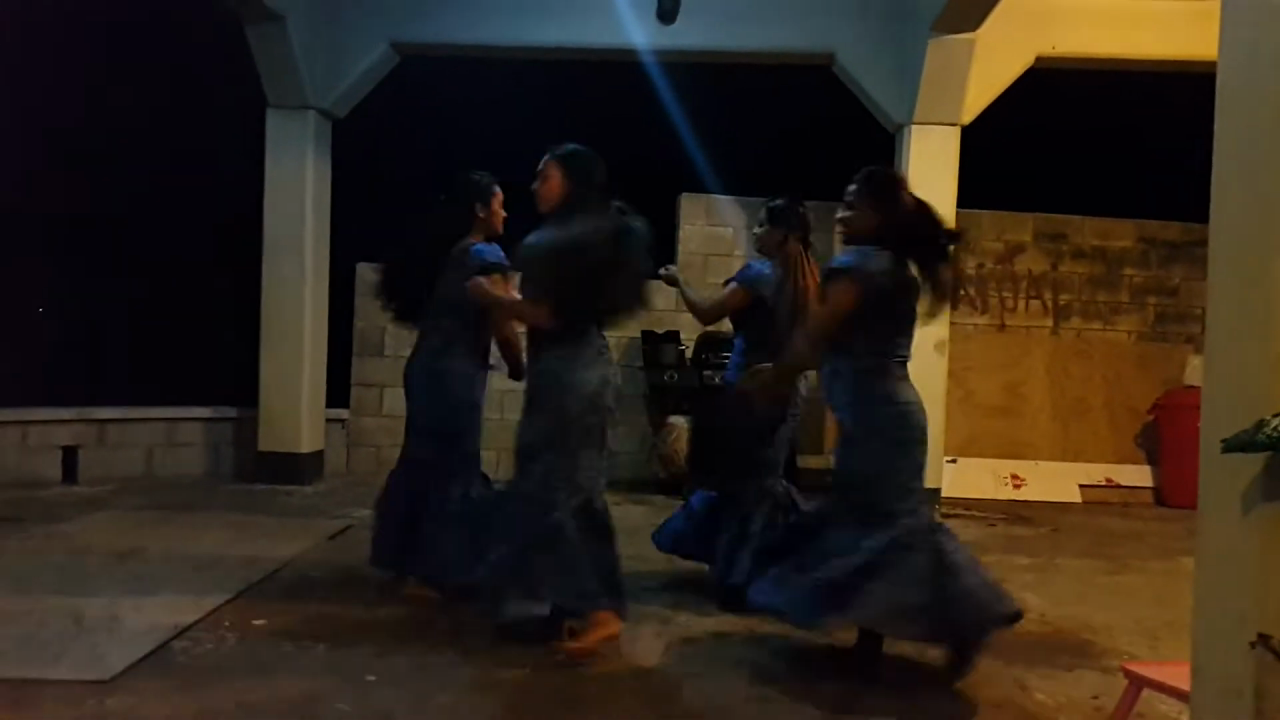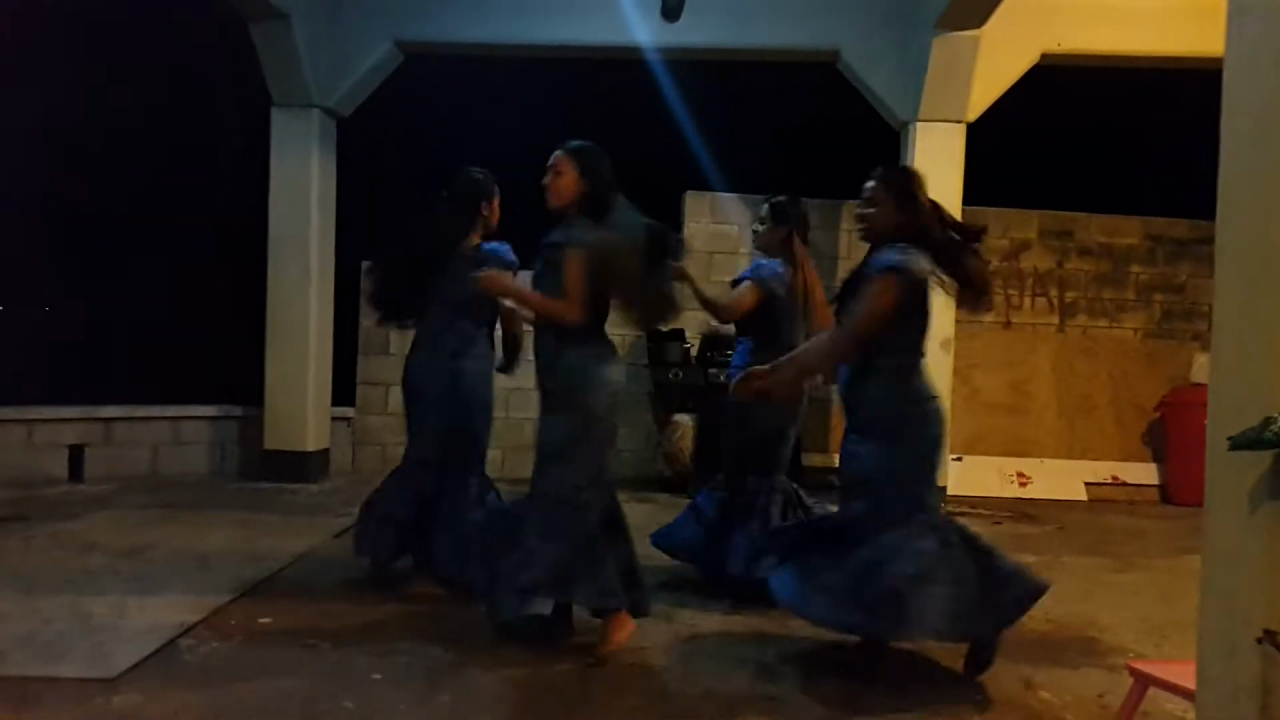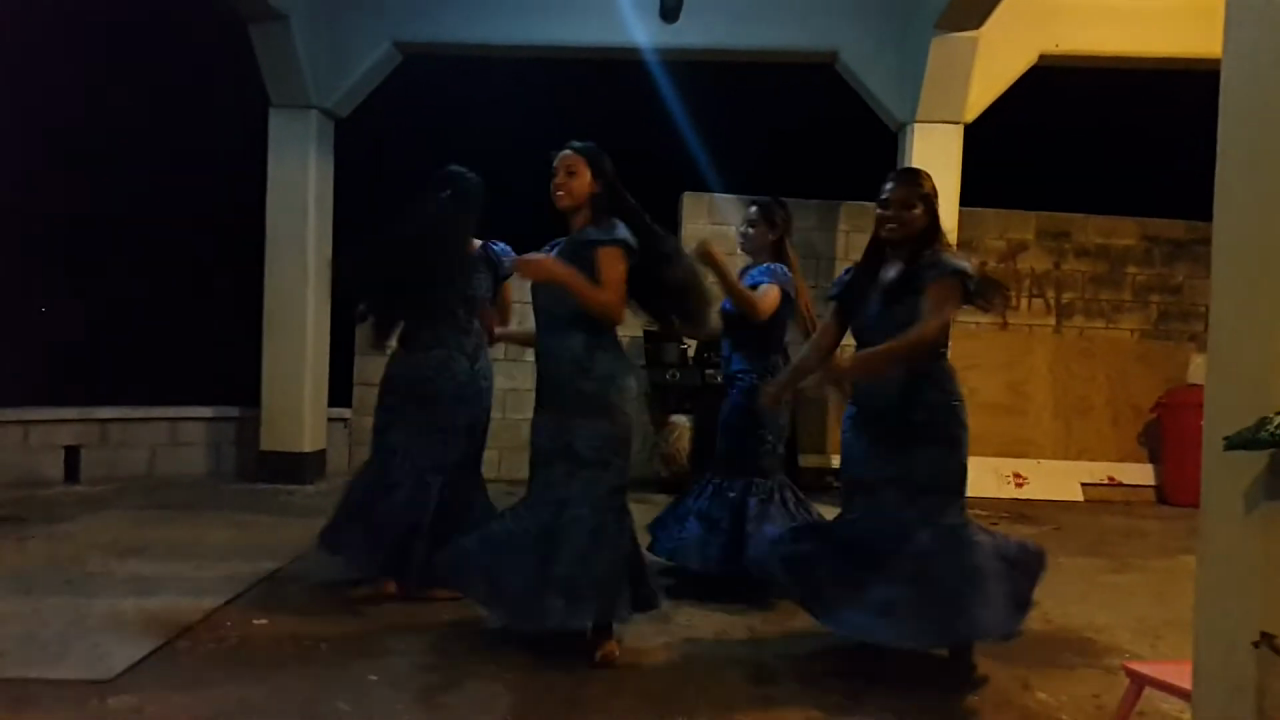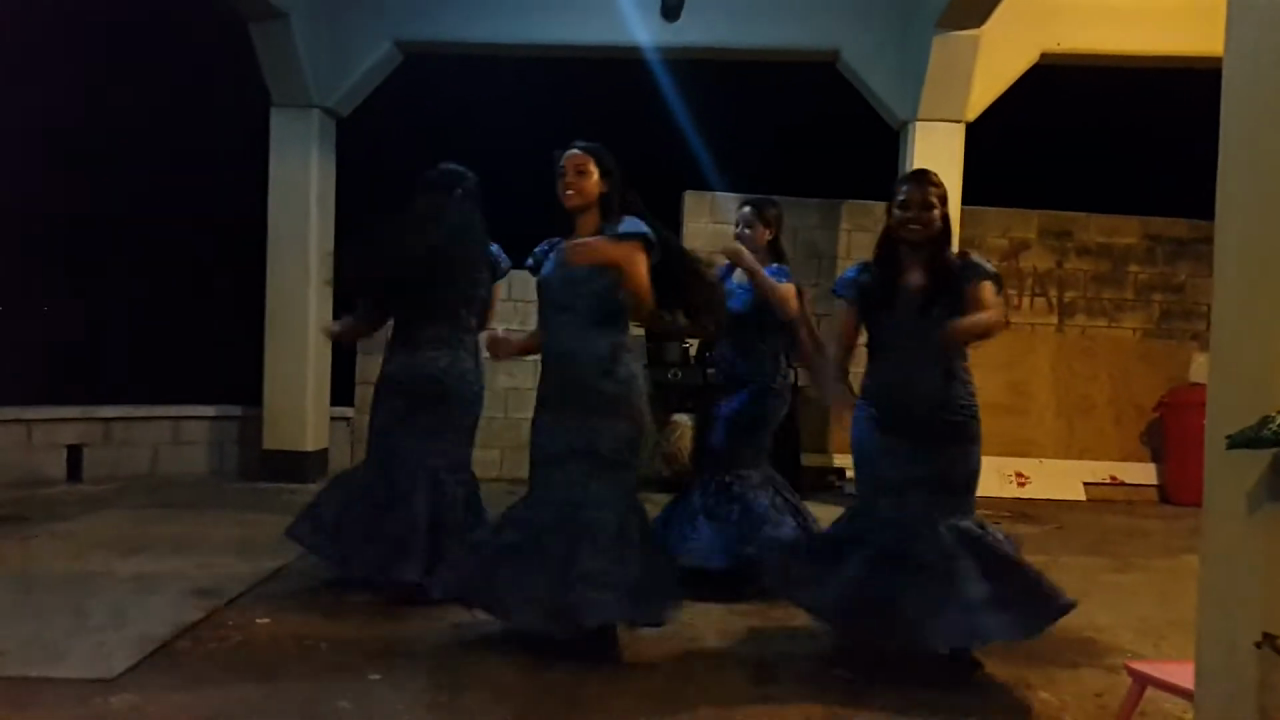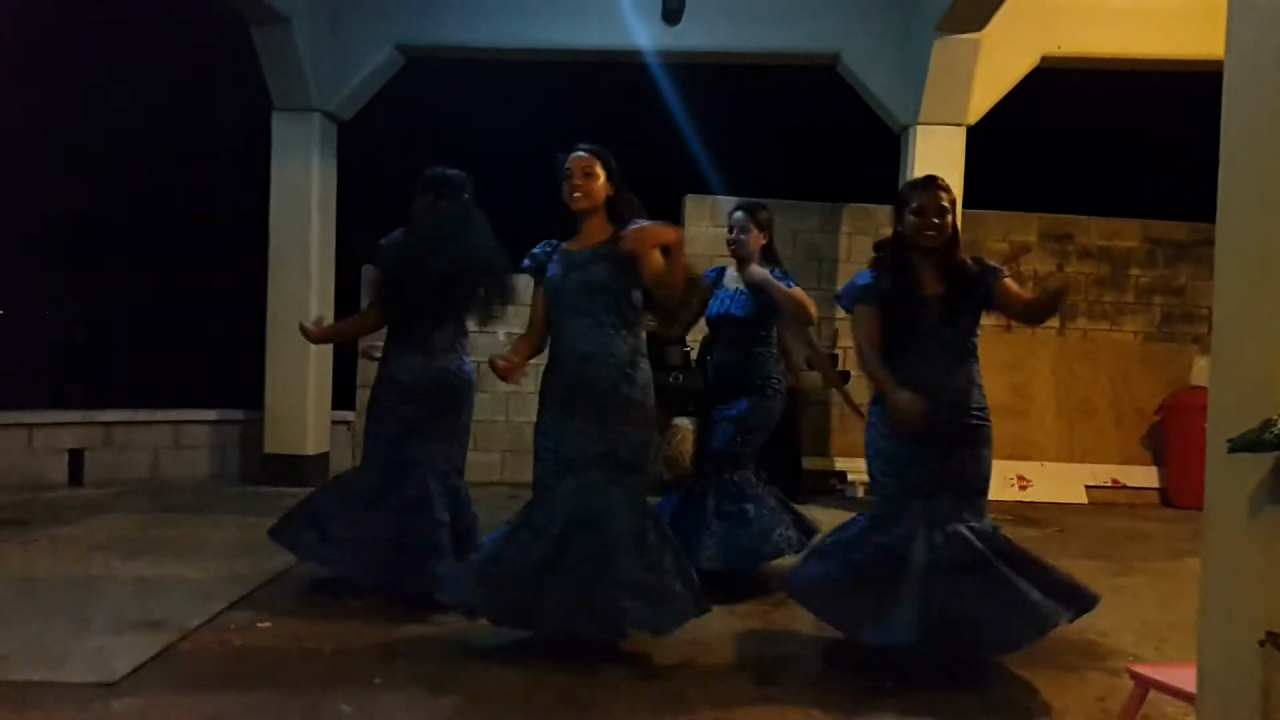
dt=0.1s
person 1, frame 1
left shoulder: (547, 243)
right shoulder: (605, 240)
left elbow: (544, 318)
left hip: (562, 382)
right hip: (592, 376)
left knee: (546, 493)
right knee: (569, 491)
left ankle: (599, 611)
right ankle: (570, 604)
person 1, frame 2
left shoulder: (575, 238)
right shoulder: (599, 236)
left elbow: (574, 314)
left wrist: (510, 289)
right wrist: (525, 303)
left hip: (580, 380)
right hip: (591, 376)
left knee: (571, 493)
right knee: (581, 491)
left ankle: (617, 612)
right ankle: (564, 607)
person 1, frame 3
left shoulder: (606, 236)
right shoulder: (560, 249)
left elbow: (612, 311)
left wrist: (559, 274)
right wrist: (519, 334)
left hip: (596, 390)
right hip: (558, 391)
left knee: (587, 499)
right knee: (555, 497)
left ankle: (604, 623)
right ankle: (560, 612)
person 1, frame 4
left shoulder: (625, 234)
right shoulder: (551, 252)
left elbow: (645, 306)
left wrist: (619, 260)
right wrist: (514, 343)
left hip: (611, 388)
right hip: (560, 391)
left knee: (604, 499)
right knee: (555, 498)
left ankle: (603, 623)
right ankle: (562, 617)
person 1, frame 5
left shoulder: (632, 238)
right shoulder: (549, 255)
left elbow: (670, 292)
right elbow: (539, 331)
left wrist: (671, 247)
right wrist: (512, 357)
left hip: (621, 390)
right hip: (563, 392)
left knee: (612, 501)
right knee: (557, 501)
left ankle: (609, 619)
right ankle: (565, 613)
person 2, frame 1
left shoulder: (860, 264)
right shoulder: (899, 268)
left elbow: (816, 334)
left wrist: (774, 376)
right wrist: (781, 371)
left hip: (872, 415)
right hip: (891, 409)
left knee: (880, 523)
right knee: (865, 520)
right ankle: (872, 634)
person 2, frame 2
left shoulder: (897, 263)
right shoulder: (885, 265)
left elbow: (854, 332)
right elbow: (848, 337)
left wrist: (787, 375)
right wrist: (776, 368)
left hip: (900, 417)
right hip: (876, 417)
left knee: (908, 524)
right knee: (872, 519)
left ankle: (977, 624)
right ankle: (880, 630)
person 2, frame 3
left shoulder: (939, 269)
right shoulder: (861, 277)
left elbow: (928, 331)
right elbow: (823, 340)
left wrist: (871, 359)
right wrist: (786, 379)
left hip: (930, 420)
right hip: (868, 421)
left knee: (934, 527)
right knee: (867, 521)
left ankle: (958, 634)
right ankle: (876, 630)
person 2, frame 4
left shoulder: (963, 271)
right shoulder: (868, 277)
left elbow: (993, 316)
right elbow: (845, 339)
left wrist: (969, 327)
right wrist: (838, 378)
left hip: (948, 421)
right hip: (883, 421)
left knee: (949, 525)
right knee: (884, 523)
left ankle: (955, 637)
right ankle: (884, 633)
person 2, frame 5
left shoulder: (974, 277)
right shoulder: (876, 283)
left elbow: (1033, 310)
right elbow: (867, 350)
left wrist: (1053, 296)
right wrist: (892, 394)
left hip: (963, 426)
right hip: (899, 427)
left knee: (961, 530)
right knee: (899, 529)
left ankle: (963, 637)
right ankle: (893, 639)
person 3, frame 1
left shoulder: (441, 255)
right shoulder: (487, 256)
right elbow: (503, 326)
right wrist: (519, 367)
left hip: (426, 369)
right hip: (453, 376)
left knee: (429, 464)
right knee: (451, 471)
left ankle: (408, 556)
right ankle: (432, 569)
person 3, frame 2
left shoulder: (430, 254)
right shoulder: (496, 256)
left elbow: (412, 312)
right elbow: (512, 322)
right wrist: (510, 359)
left hip: (423, 368)
right hip: (464, 375)
left knee: (427, 465)
right knee: (457, 474)
left ankle: (387, 552)
right ankle: (450, 569)
person 3, frame 3
left shoulder: (408, 251)
right shoulder: (493, 256)
left elbow: (385, 318)
right elbow: (498, 321)
left wrist: (379, 335)
left hip: (410, 372)
right hip: (466, 376)
left knee: (399, 466)
right knee: (455, 473)
left ankle: (382, 570)
right ankle: (428, 576)
person 3, frame 4
left shoulder: (403, 248)
right shoulder: (487, 256)
left elbow: (375, 312)
left wrist: (341, 331)
left hip: (406, 372)
right hip: (461, 374)
left knee: (395, 469)
right knee: (446, 472)
left ankle: (392, 572)
right ankle: (435, 575)
person 3, frame 5
left shoulder: (402, 246)
right shoulder: (477, 253)
left elbow: (377, 315)
left wrist: (326, 333)
left hip: (407, 375)
right hip: (455, 374)
left knee: (389, 470)
right knee: (438, 474)
left ankle: (400, 575)
right ankle: (434, 577)
person 4, frame 1
left shoulder: (759, 272)
right shoulder: (804, 277)
left elbow: (708, 313)
left wrist: (677, 282)
right hip: (783, 393)
left knee: (736, 479)
right knee: (762, 480)
left ankle: (740, 577)
person 4, frame 2
left shoulder: (769, 271)
right shoulder: (801, 275)
left elbow: (727, 312)
left wrist: (689, 280)
left knee: (748, 477)
right knee: (766, 475)
left ankle: (747, 571)
person 4, frame 3
left shoulder: (773, 273)
right shoulder: (752, 273)
left elbow: (755, 311)
left wrist: (720, 269)
left hip: (753, 388)
right hip: (750, 387)
left knee: (736, 473)
right knee: (754, 471)
left ankle: (733, 566)
person 4, frame 4
left shoulder: (776, 275)
right shoulder: (730, 272)
left elbow: (789, 312)
left wrist: (750, 266)
left hip: (759, 386)
right hip: (735, 384)
left knee: (726, 466)
right knee: (742, 467)
left ankle: (730, 563)
person 4, frame 5
left shoulder: (773, 279)
right shoulder: (718, 277)
left elbow: (806, 317)
left wrist: (763, 280)
left hip: (757, 392)
right hip: (720, 389)
left knee: (720, 468)
right knee: (730, 468)
left ankle: (725, 560)
